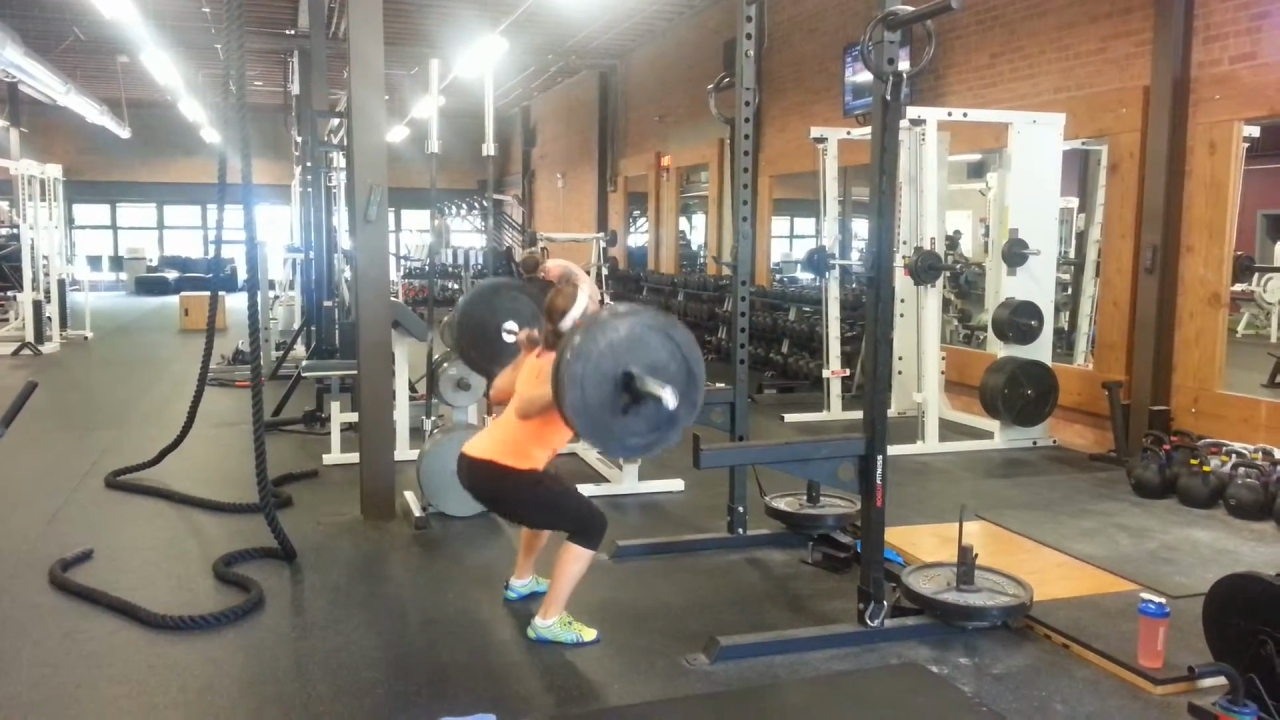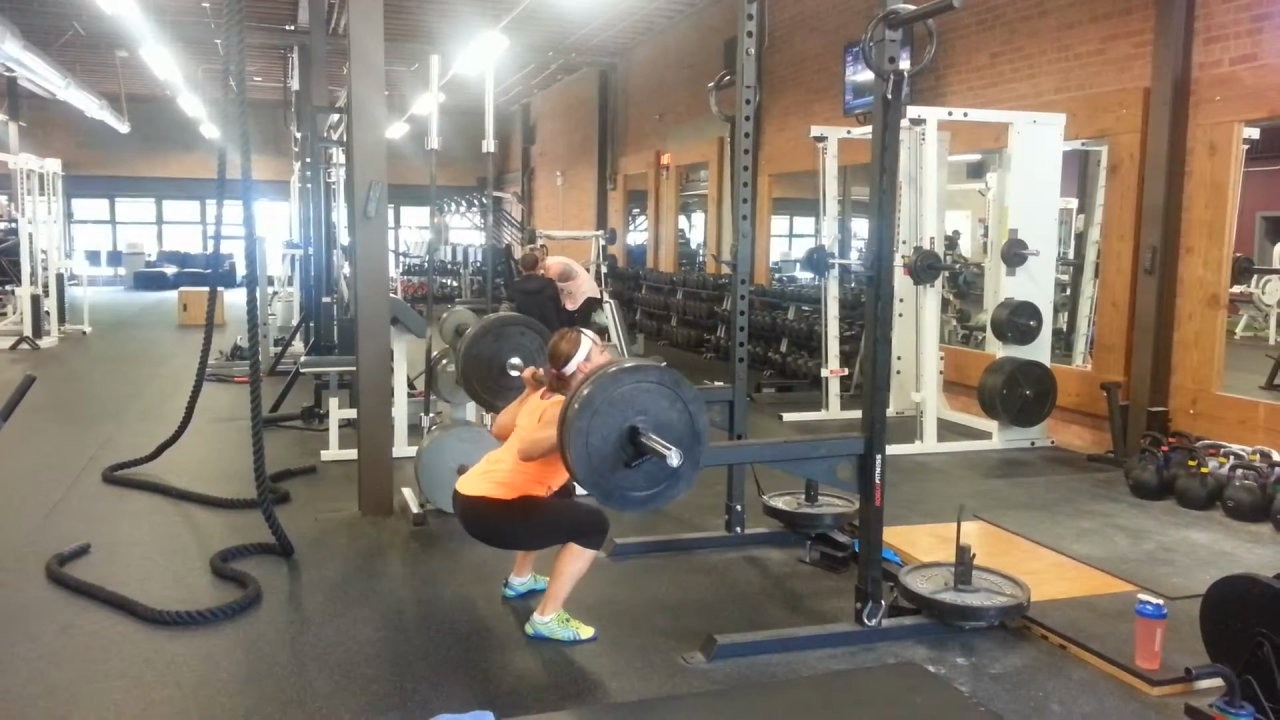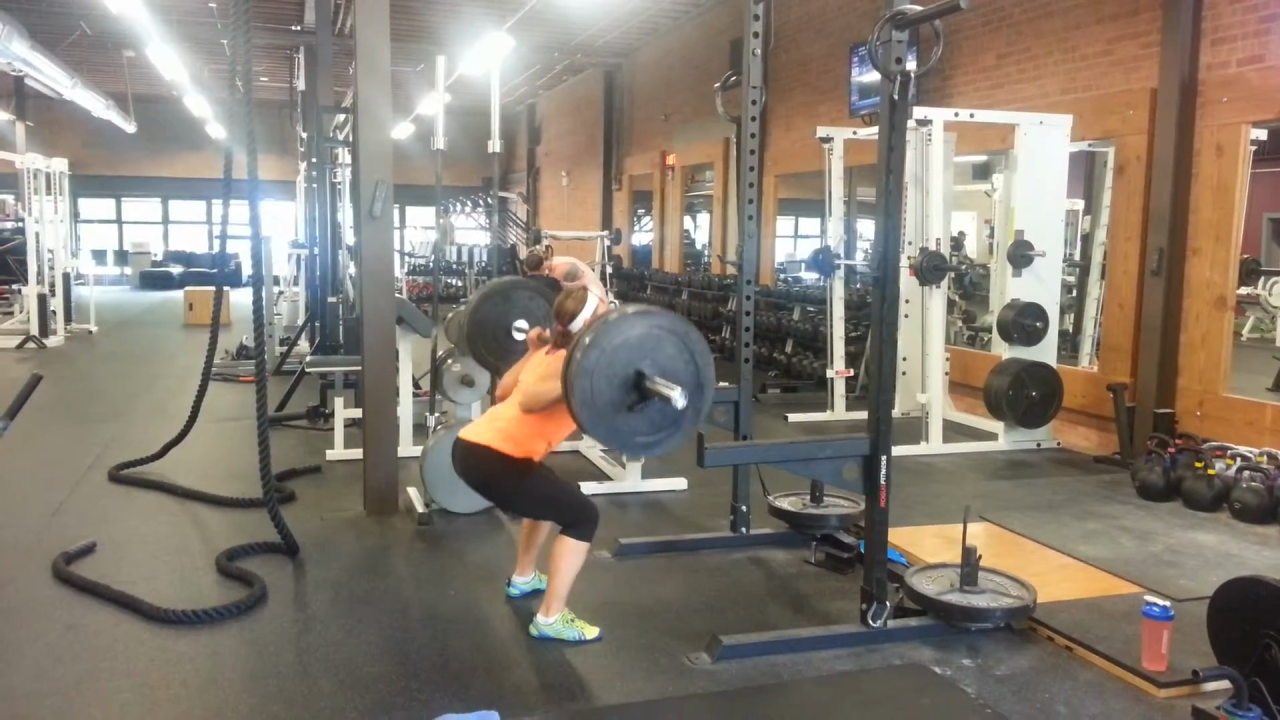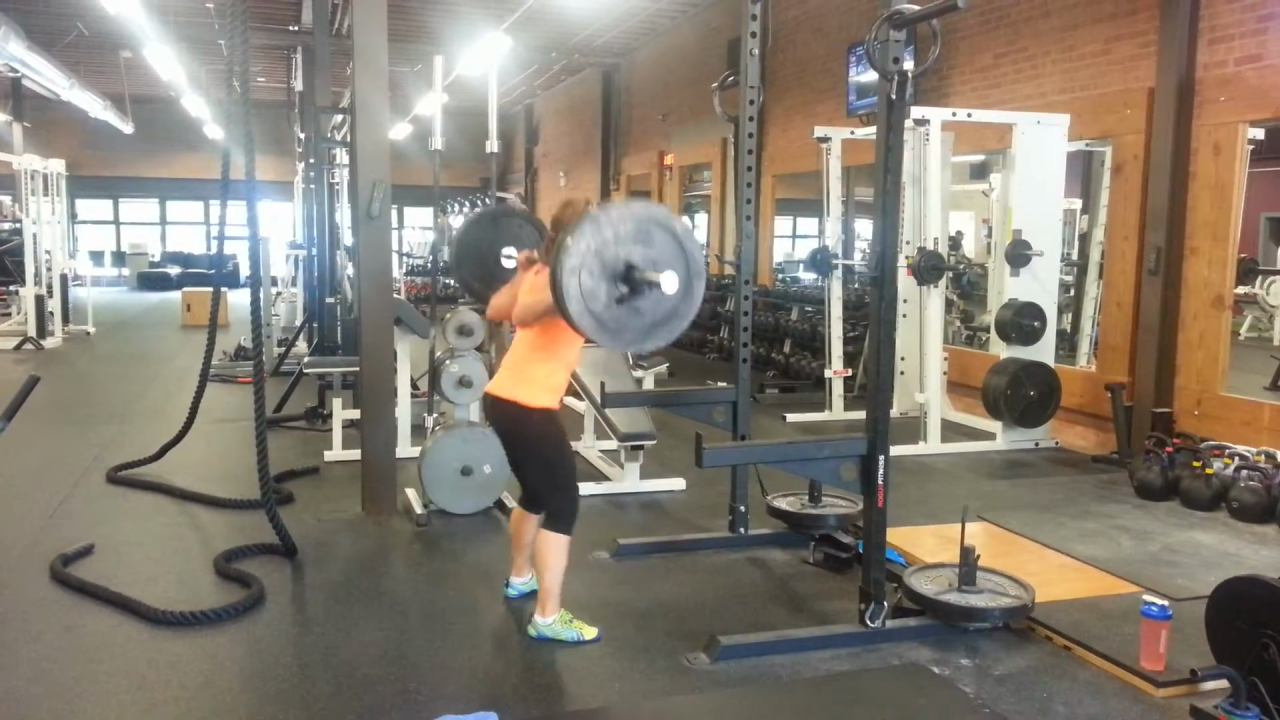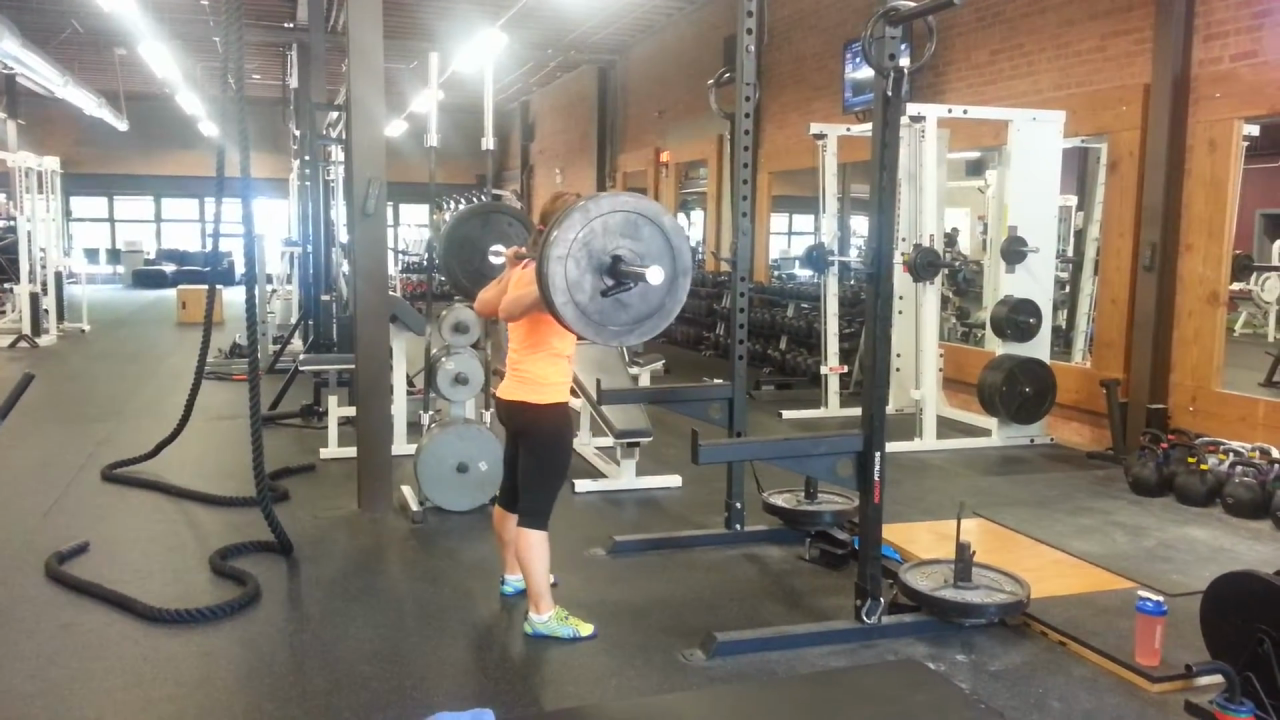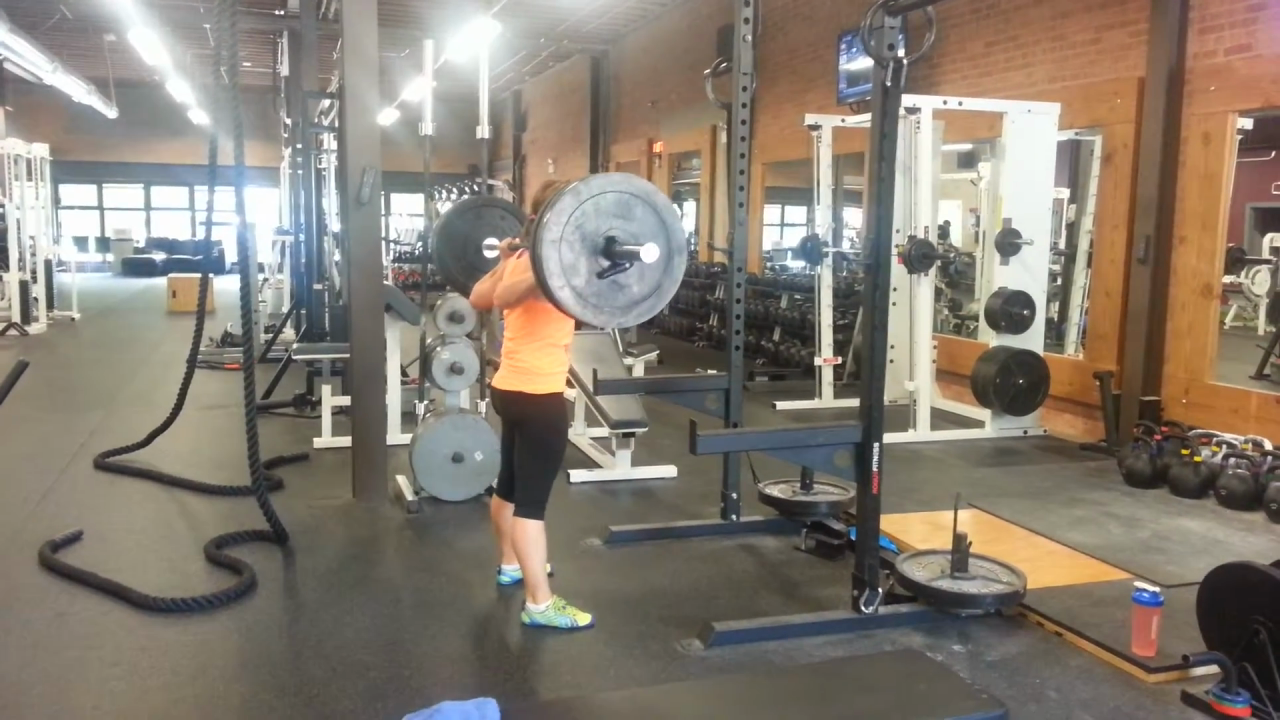
dt=0.5s
person 1, frame 1
left shoulder: (542, 354)
left elbow: (497, 392)
right elbow: (526, 408)
left wrist: (525, 352)
left hip: (478, 459)
right hip: (496, 471)
left knee: (553, 498)
right knee: (590, 524)
left ankle: (520, 581)
right ankle: (549, 621)
person 1, frame 2
left shoulder: (546, 394)
left elbow: (499, 429)
right elbow: (528, 450)
left wrist: (528, 389)
left hip: (473, 492)
right hip: (487, 509)
left knee: (561, 496)
right knee: (593, 525)
left ankle: (519, 579)
right ankle: (546, 619)
person 1, frame 3
left shoulder: (550, 353)
left elbow: (503, 390)
right elbow: (529, 402)
left hip: (474, 446)
right hip: (488, 457)
left knee: (555, 494)
right knee: (582, 515)
left ankle: (523, 577)
right ankle: (551, 618)
person 1, frame 4
left shoulder: (540, 272)
left elbow: (495, 311)
right elbow: (523, 315)
left wrist: (522, 272)
left hip: (504, 398)
right hip: (529, 407)
left knee: (536, 496)
right knee: (562, 509)
left ankle: (520, 578)
right ankle: (548, 618)
person 1, frame 5
left shoulder: (528, 268)
left elbow: (483, 305)
right elbow: (510, 310)
left wrist: (509, 268)
left hip: (515, 398)
right hip: (542, 405)
left knee: (513, 496)
right knee: (535, 510)
left ankle: (513, 574)
right ankle: (543, 615)
person 1, frame 6
left shoulder: (523, 258)
left elbow: (479, 298)
right elbow: (502, 299)
left wrist: (504, 259)
left hip: (511, 388)
right hip: (536, 395)
left knee: (511, 485)
right knee: (531, 499)
left ankle: (510, 565)
right ankle: (540, 604)
